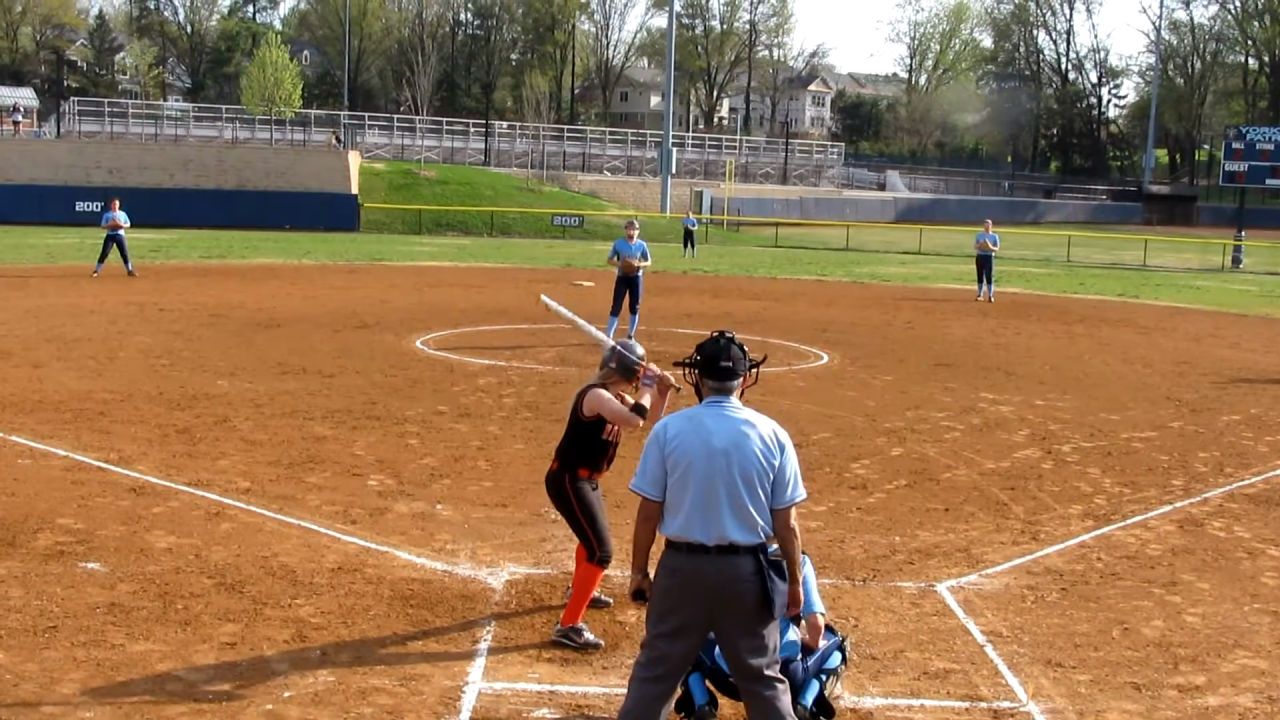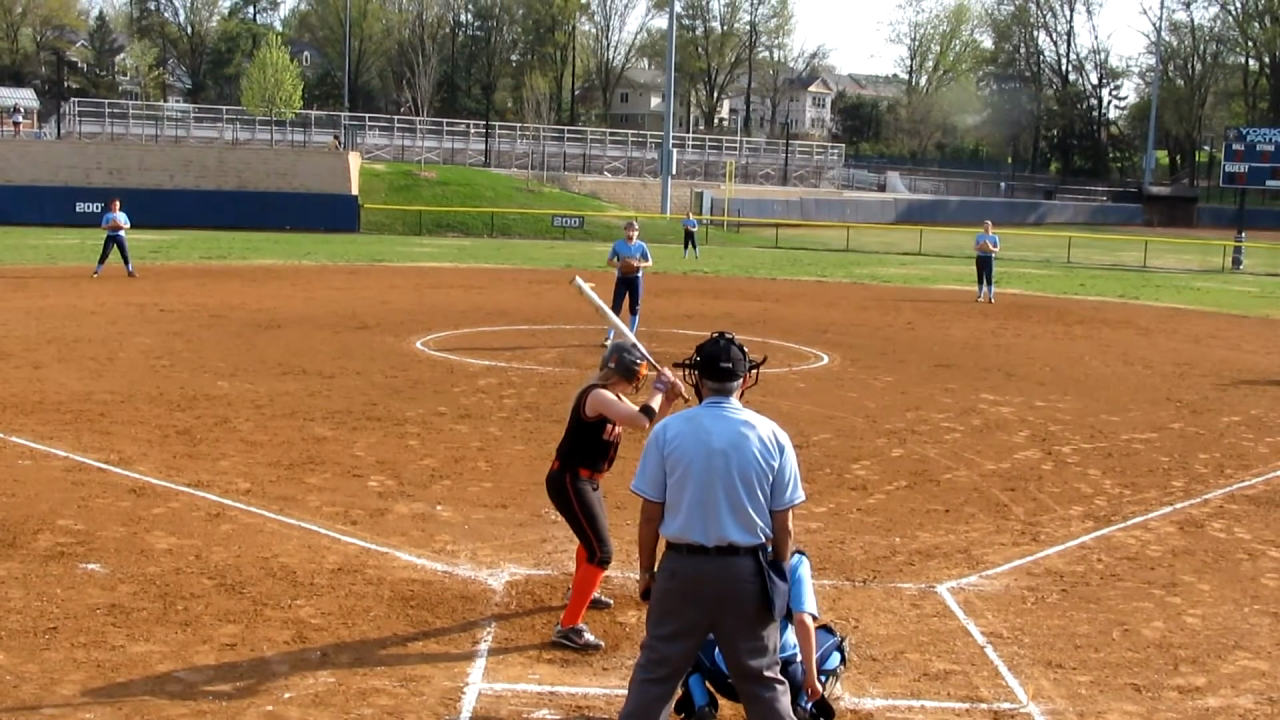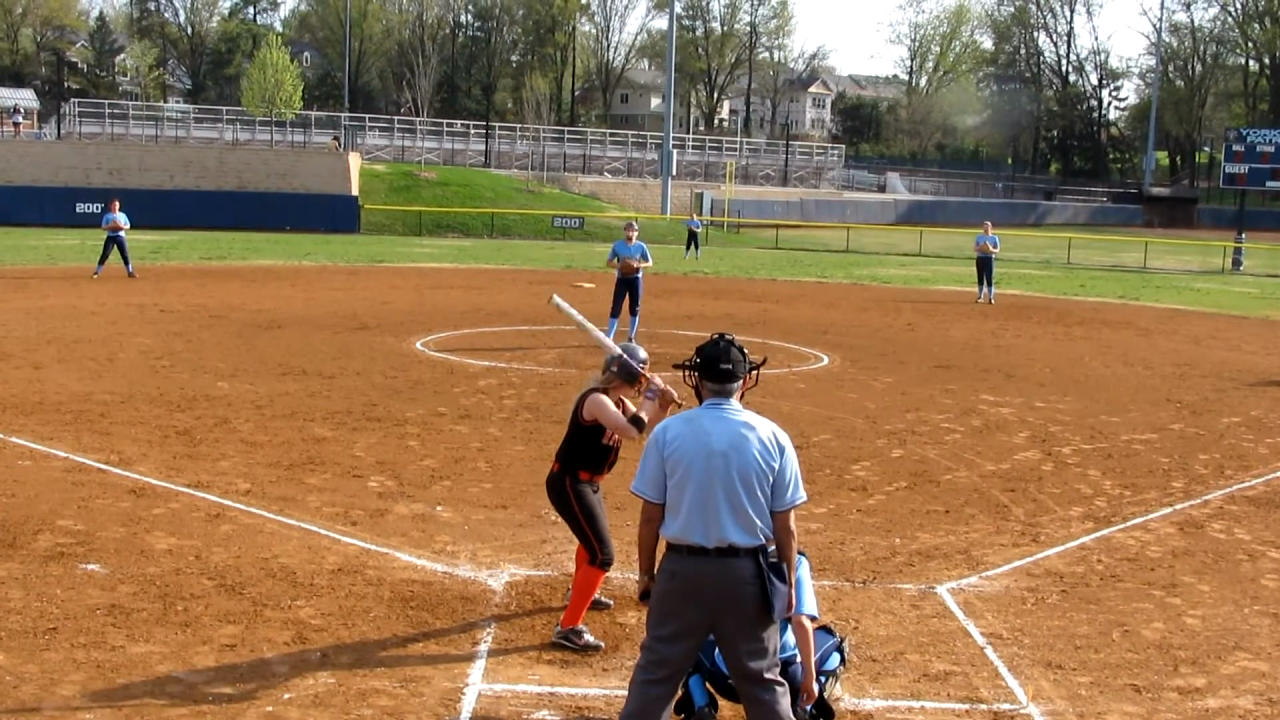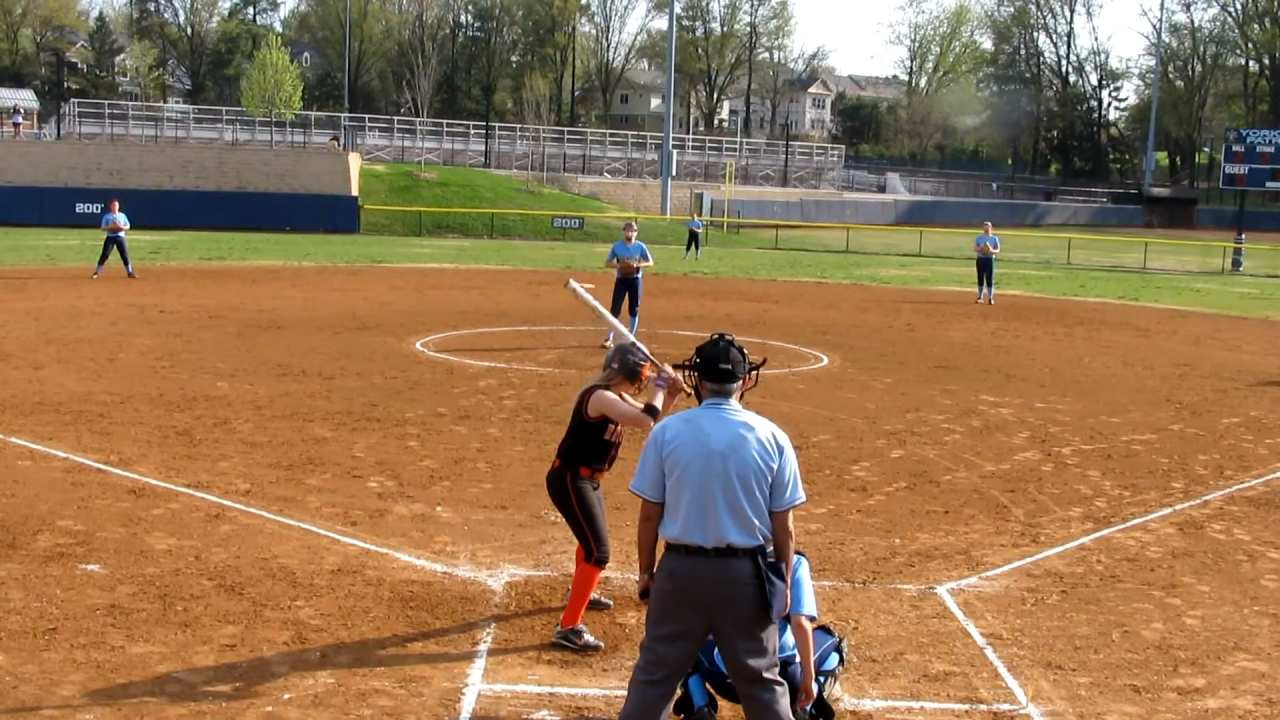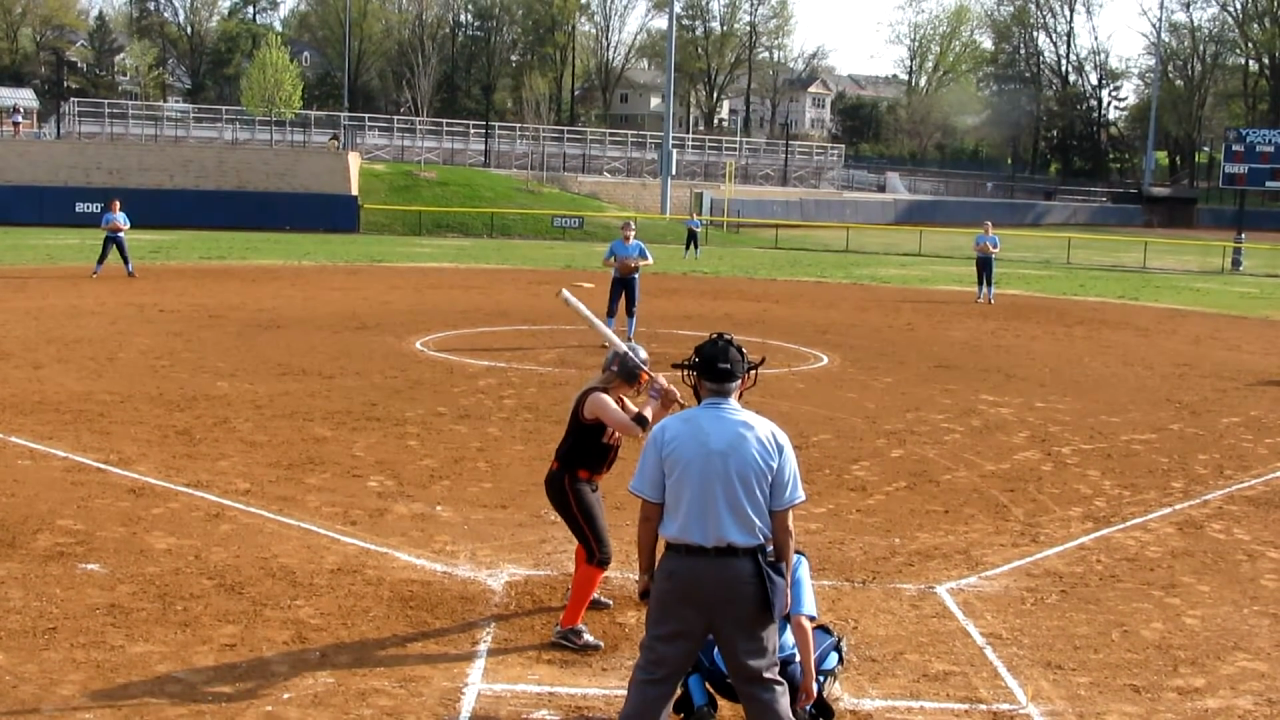
dt=0.4s
person 1, frame 1
left shoulder: (669, 429)
right shoulder: (771, 434)
left elbow: (649, 513)
right elbow: (785, 523)
left wrist: (639, 571)
right wrist: (793, 580)
left hip: (682, 566)
right hip: (746, 570)
left knee: (655, 669)
right knee: (761, 677)
person 1, frame 2
left shoulder: (668, 431)
right shoulder: (772, 435)
left elbow: (651, 516)
right elbow: (782, 525)
left wrist: (647, 571)
right wrist: (778, 576)
left hip: (682, 567)
right hip: (746, 570)
left knee: (656, 669)
right knee: (761, 677)
person 1, frame 3
left shoulder: (668, 432)
right shoulder: (772, 437)
left elbow: (651, 516)
right elbow: (785, 527)
left wrist: (646, 573)
right wrist: (788, 582)
left hip: (682, 569)
right hip: (746, 572)
left knee: (656, 671)
right knee: (761, 678)
person 1, frame 4
left shoulder: (667, 431)
right shoulder: (771, 437)
left elbow: (650, 515)
right elbow: (783, 527)
left wrist: (646, 571)
right wrist: (784, 582)
left hip: (681, 569)
right hip: (745, 572)
left knee: (655, 671)
right knee: (760, 677)
person 1, frame 5
left shoulder: (667, 432)
right shoulder: (771, 436)
left elbow: (649, 515)
right elbow: (783, 526)
left wrist: (646, 572)
right wrist: (783, 581)
left hip: (681, 568)
right hip: (746, 572)
left knee: (655, 671)
right knee: (760, 677)
person 2, frame 1
left shoulder: (614, 396)
right shoulder: (597, 395)
left elbow: (650, 416)
right elbow: (634, 420)
left wrist: (661, 390)
right wrist: (648, 384)
left hip: (585, 479)
right hip: (568, 481)
left knee: (593, 536)
right knee: (600, 552)
left ankle: (580, 591)
right ankle: (568, 625)
person 2, frame 2
left shoulder: (612, 397)
right shoulder: (598, 396)
left elbow: (647, 419)
right elbow: (642, 421)
left wrist: (668, 397)
right wrist: (659, 388)
left hip: (586, 479)
right hip: (570, 481)
left knee: (593, 538)
right knee: (600, 553)
left ankle: (582, 591)
right ankle: (569, 626)
person 2, frame 3
left shoulder: (616, 401)
right shoulder: (597, 400)
left elbow: (647, 426)
right elbow: (631, 431)
left wrist: (662, 404)
right wrist: (650, 397)
left hip: (586, 482)
right hip: (569, 483)
left knee: (593, 538)
right knee: (602, 554)
left ankle: (580, 593)
right ankle: (568, 627)
person 2, frame 4
left shoulder: (614, 396)
right shoulder: (600, 397)
left elbow: (650, 416)
right elbow: (646, 420)
left wrist: (671, 394)
right wrist: (660, 385)
left hip: (587, 478)
right hip: (570, 480)
left knee: (592, 537)
right knee: (598, 552)
left ankle: (581, 593)
right ankle: (568, 627)
person 2, frame 5
left shoulder: (615, 400)
right shoulder: (598, 399)
left elbow: (646, 424)
right elbow: (634, 429)
left wrist: (664, 403)
right wrist: (653, 395)
left hip: (584, 481)
right hip: (568, 482)
left knee: (591, 539)
right knee: (600, 553)
left ankle: (581, 592)
right ankle: (568, 627)
